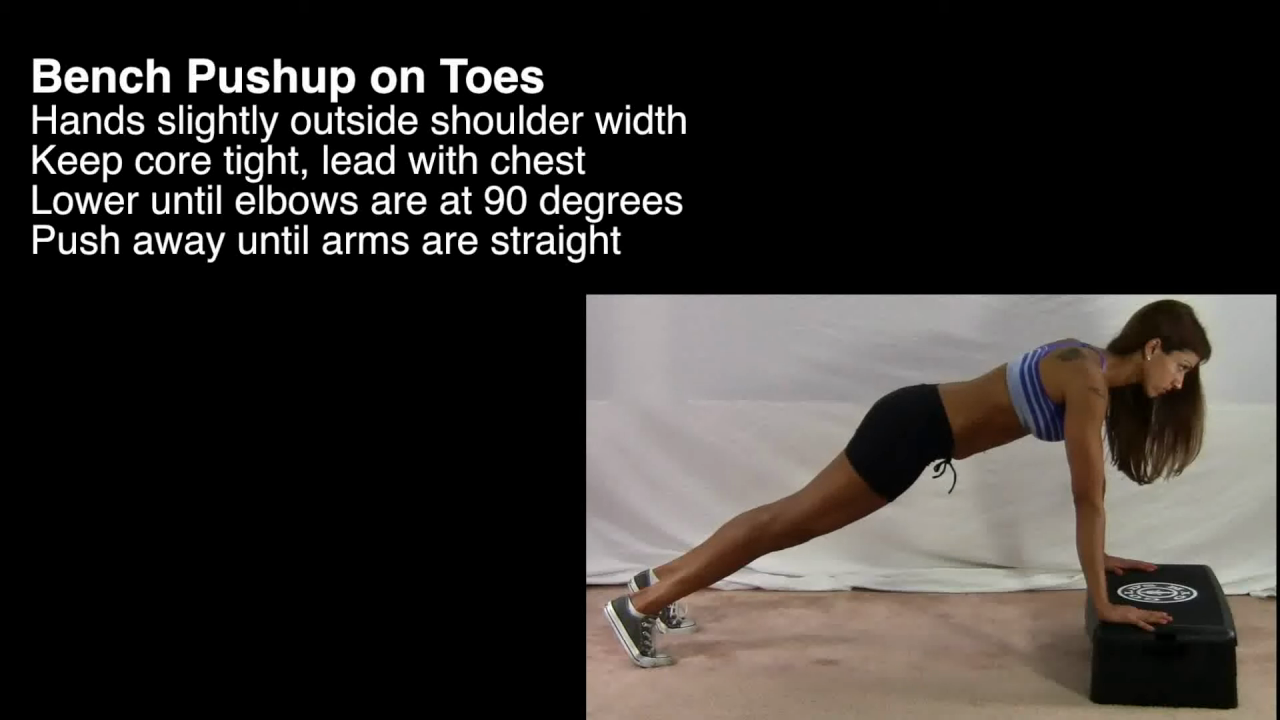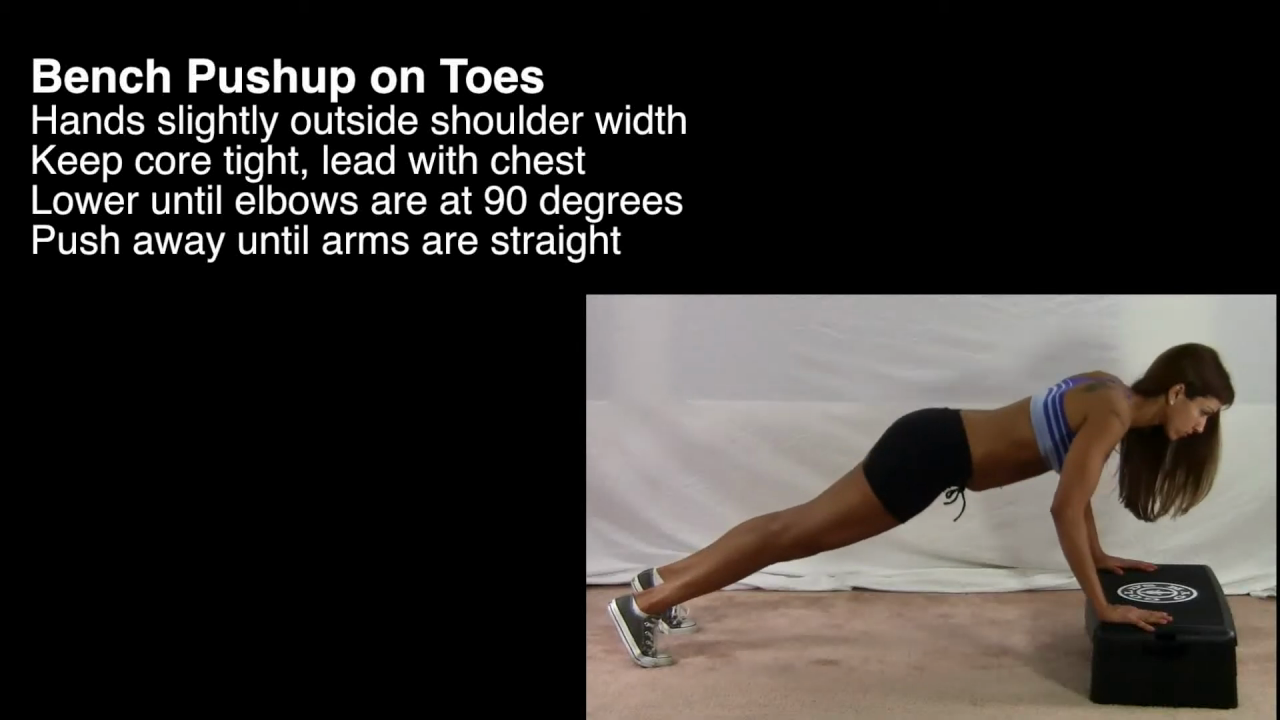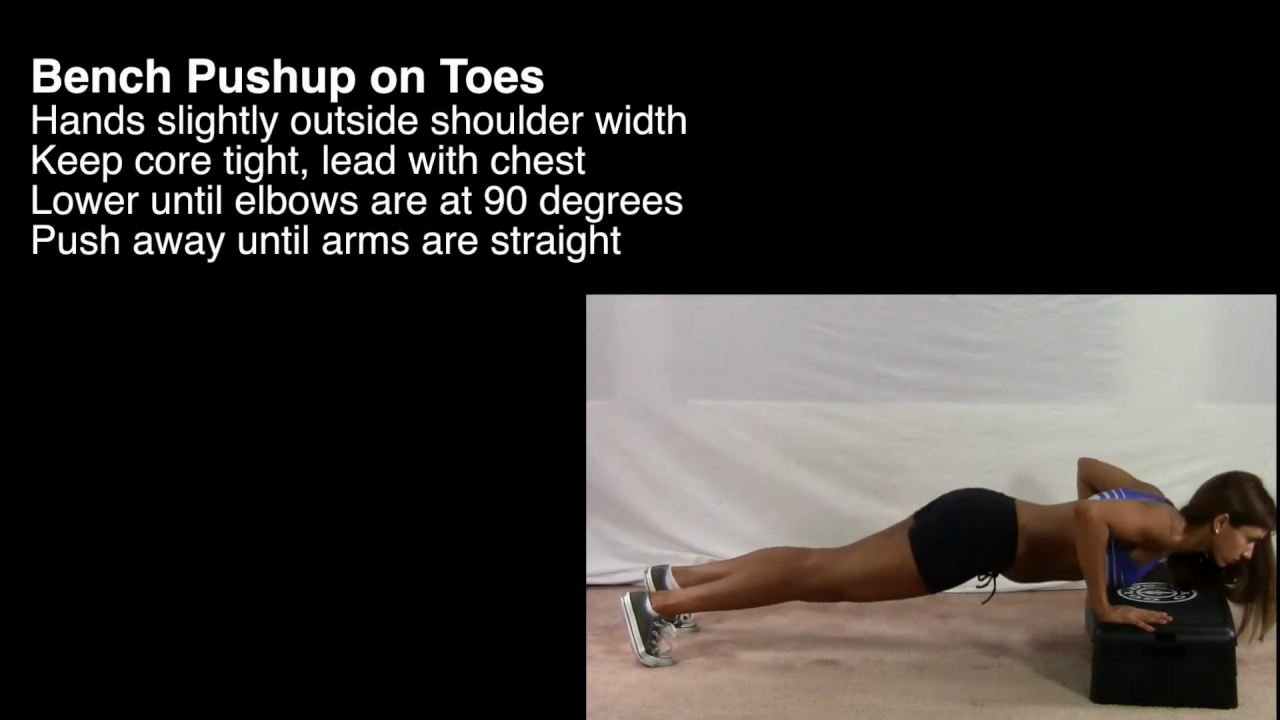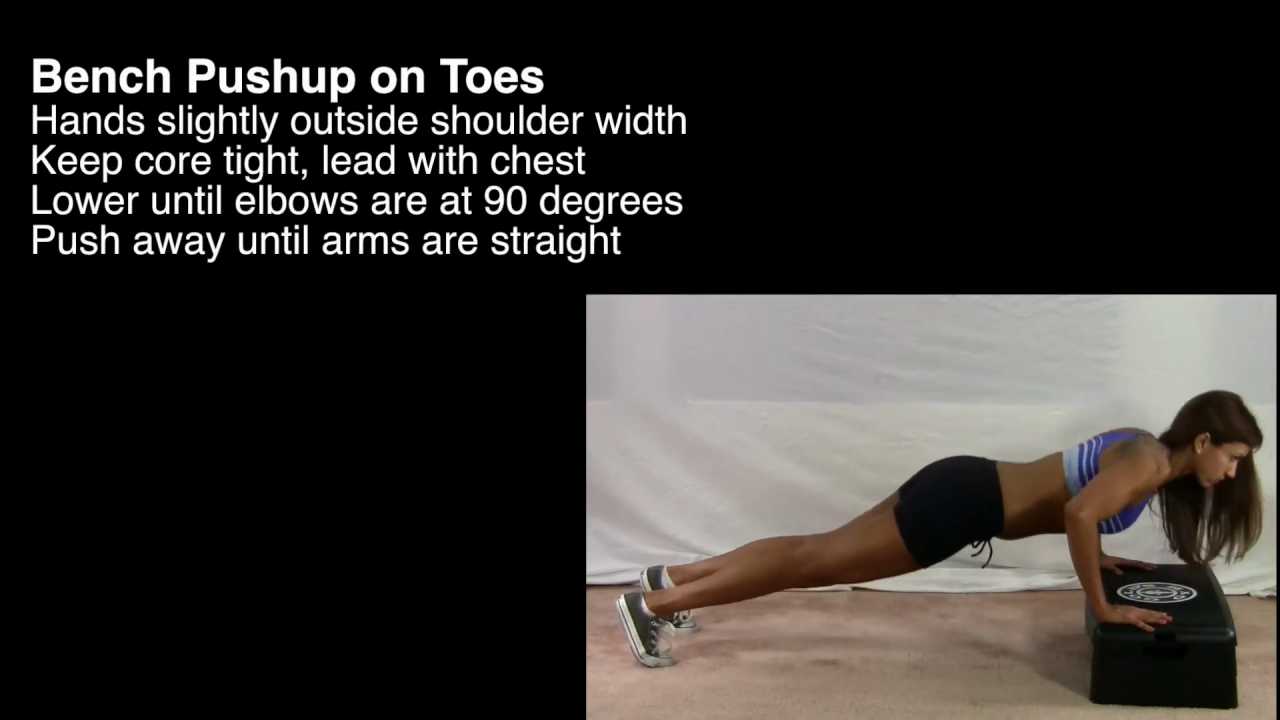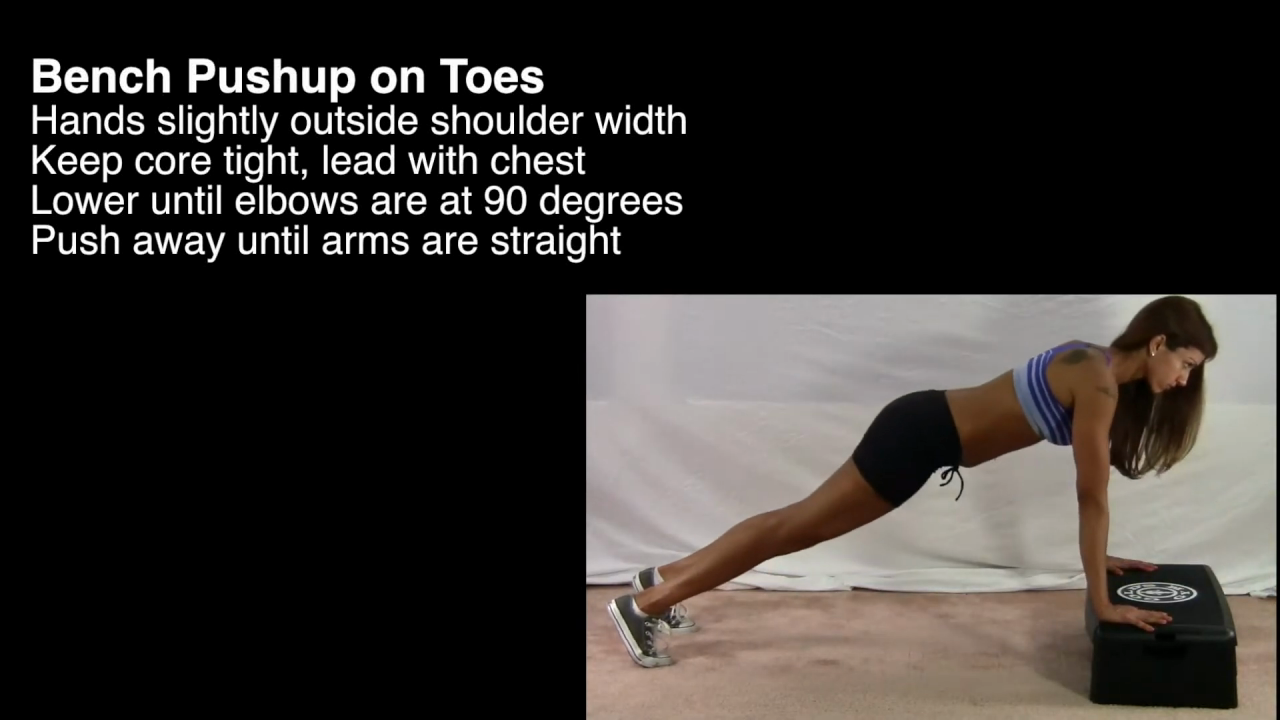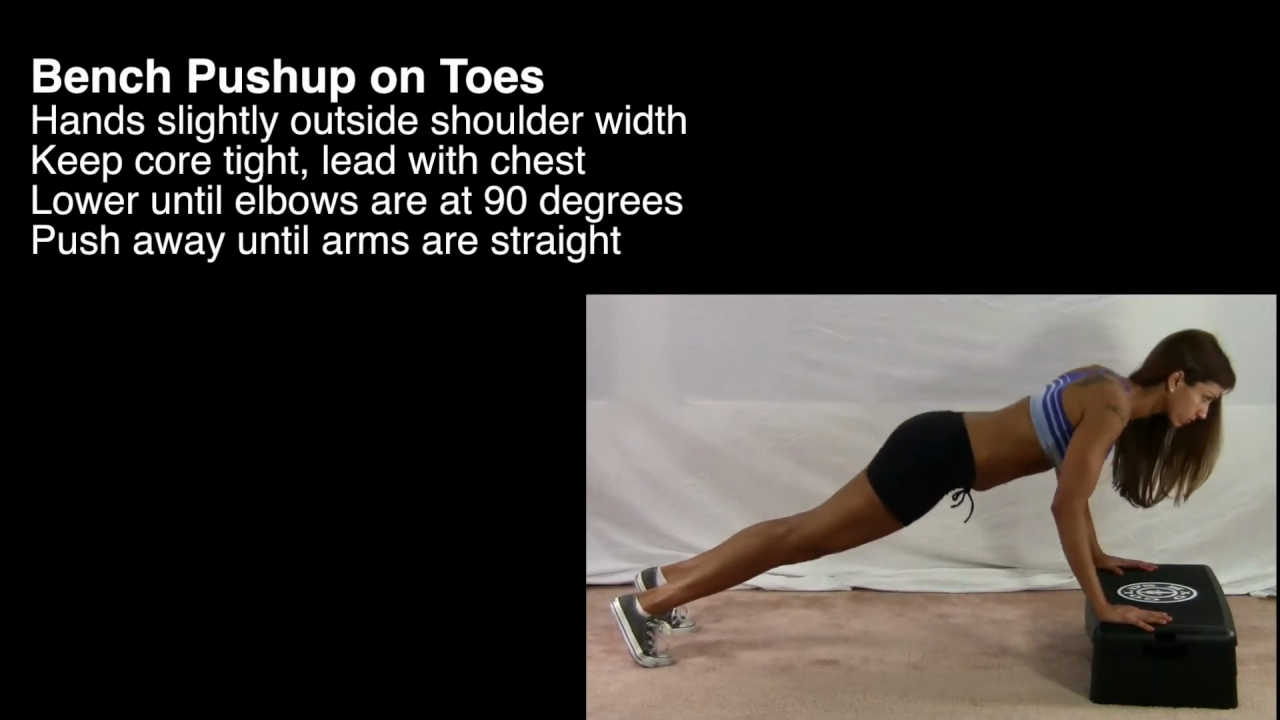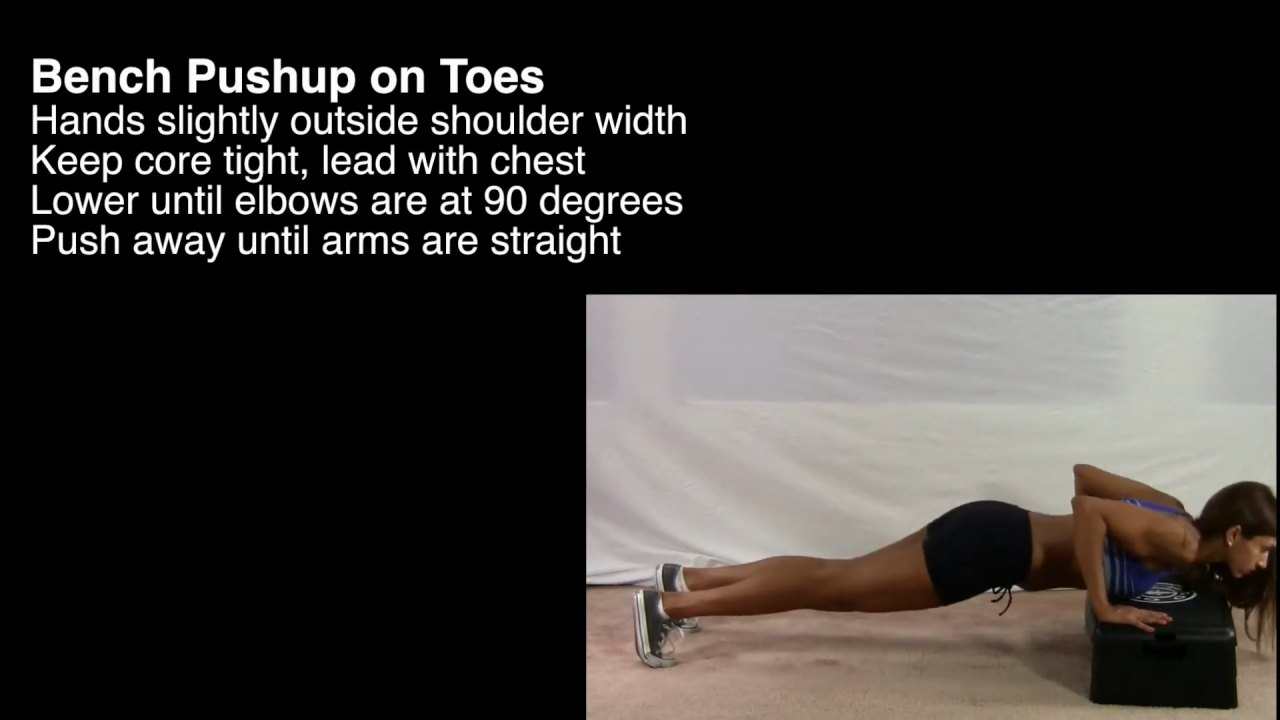
dt=0.7s
person 1, frame 1
left shoulder: (1095, 367)
right shoulder: (1090, 384)
left elbow: (1086, 490)
right elbow: (1089, 498)
left wrist: (1098, 557)
right wrist: (1103, 604)
left hip: (920, 420)
right hip: (914, 430)
left knee: (790, 516)
right knee: (789, 524)
left ankle: (658, 581)
right ankle: (639, 606)
person 1, frame 2
left shoulder: (1116, 396)
right shoulder: (1112, 412)
left elbow: (1076, 485)
right elbow: (1065, 509)
left wrist: (1099, 557)
right wrist: (1103, 606)
left hip: (937, 441)
right hip: (933, 453)
left knee: (797, 526)
right knee: (797, 535)
left ankle: (662, 580)
right ankle: (645, 603)
person 1, frame 3
left shoulder: (1157, 503)
right shoulder: (1164, 530)
left elbow: (1086, 465)
right elbow: (1089, 514)
right wrist: (1104, 606)
left hip: (979, 520)
right hip: (978, 534)
left knee: (825, 566)
right knee: (820, 574)
left ankle: (674, 578)
right ankle: (657, 605)
person 1, frame 4
left shoulder: (1145, 445)
right shoulder: (1150, 466)
right elbow: (1078, 515)
left wrist: (1101, 557)
right wrist: (1103, 608)
left hip: (964, 486)
right hip: (964, 505)
left knee: (817, 551)
right knee: (814, 563)
left ankle: (671, 578)
right ankle: (654, 603)
person 1, frame 5
left shoulder: (1099, 364)
right shoulder: (1100, 383)
left elbow: (1090, 489)
right elbow: (1093, 497)
left wrist: (1102, 559)
right wrist: (1102, 603)
left hip: (927, 424)
right hip: (921, 435)
left knee: (797, 522)
right knee: (794, 529)
left ankle: (661, 579)
right ankle: (643, 603)
person 1, frame 6
left shoulder: (1116, 390)
right shoulder: (1112, 407)
left elbow: (1071, 489)
right elbow: (1066, 507)
left wrist: (1098, 558)
right wrist: (1102, 606)
left hip: (942, 443)
right hip: (936, 456)
left knee: (802, 531)
right knee: (800, 539)
left ankle: (664, 581)
right ankle: (646, 605)
person 1, frame 7
left shoulder: (1173, 511)
right shoulder: (1178, 542)
left elbow: (1083, 472)
right elbow: (1089, 511)
right wrist: (1103, 605)
left hip: (992, 530)
right hip: (990, 547)
left knee: (837, 573)
right knee: (832, 587)
left ankle: (684, 580)
right ankle: (666, 606)
